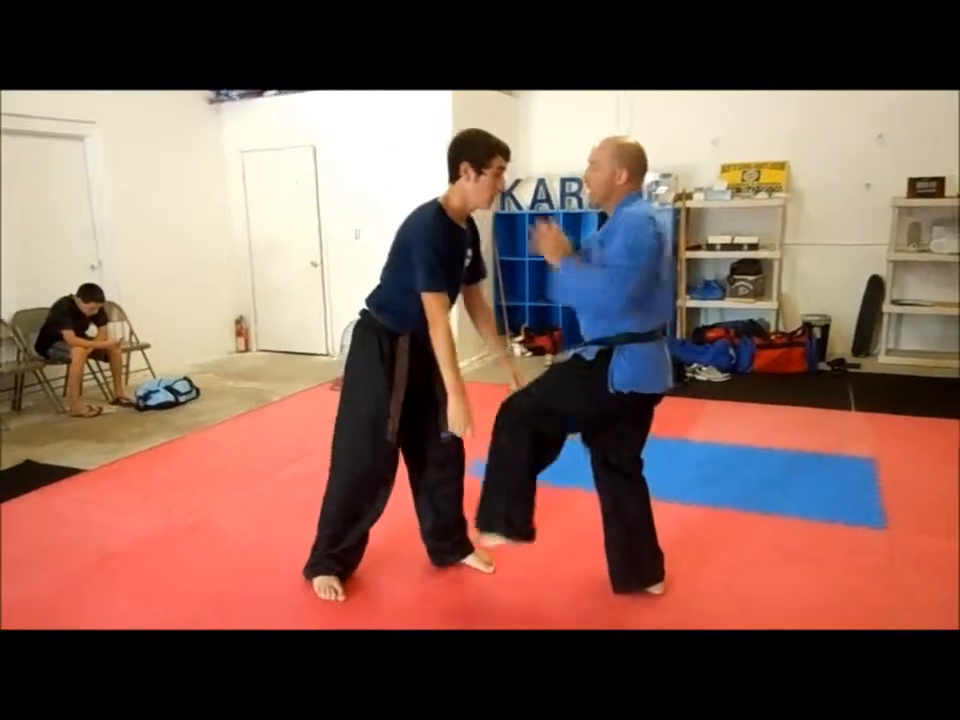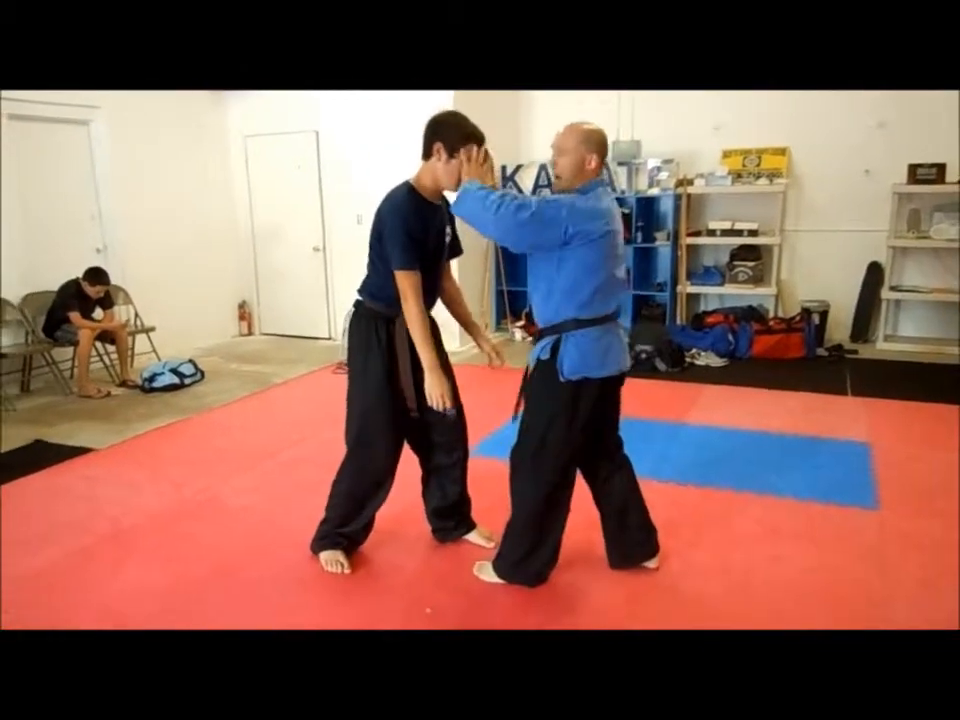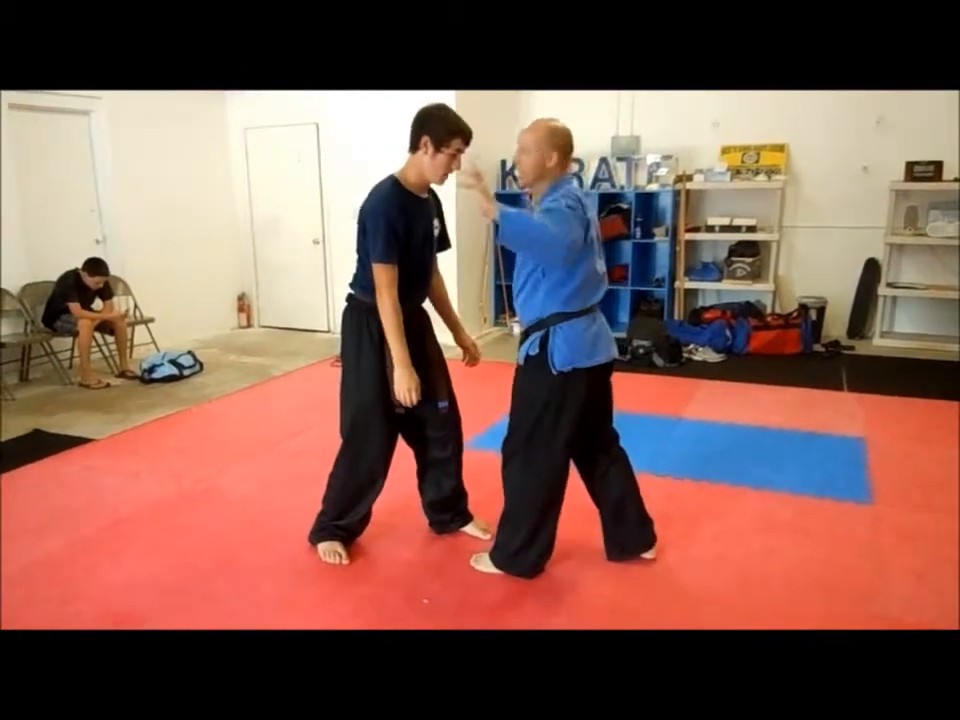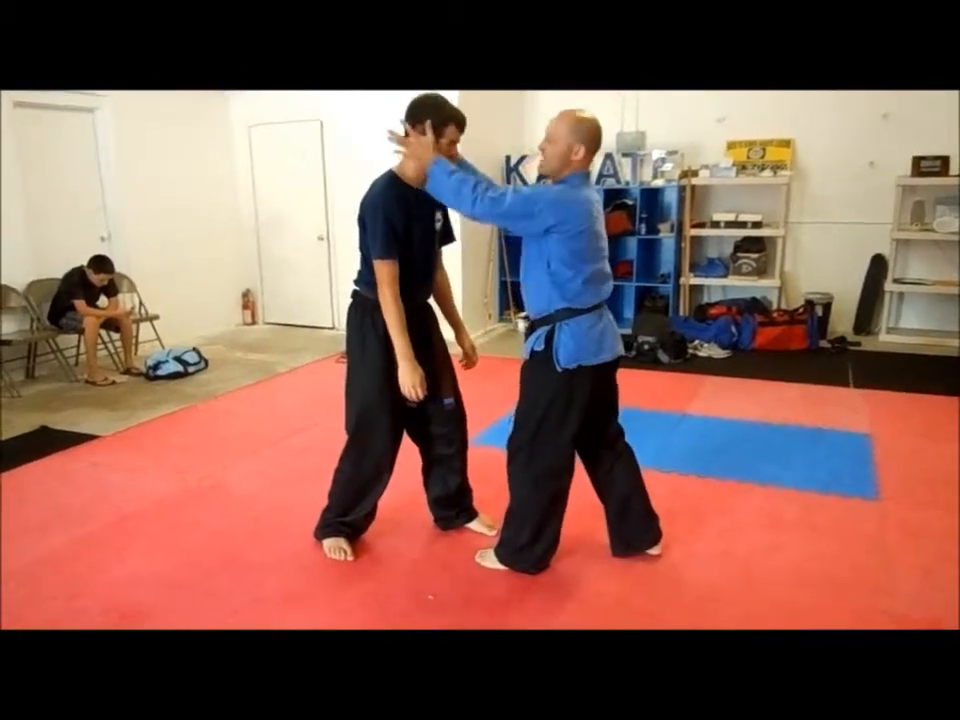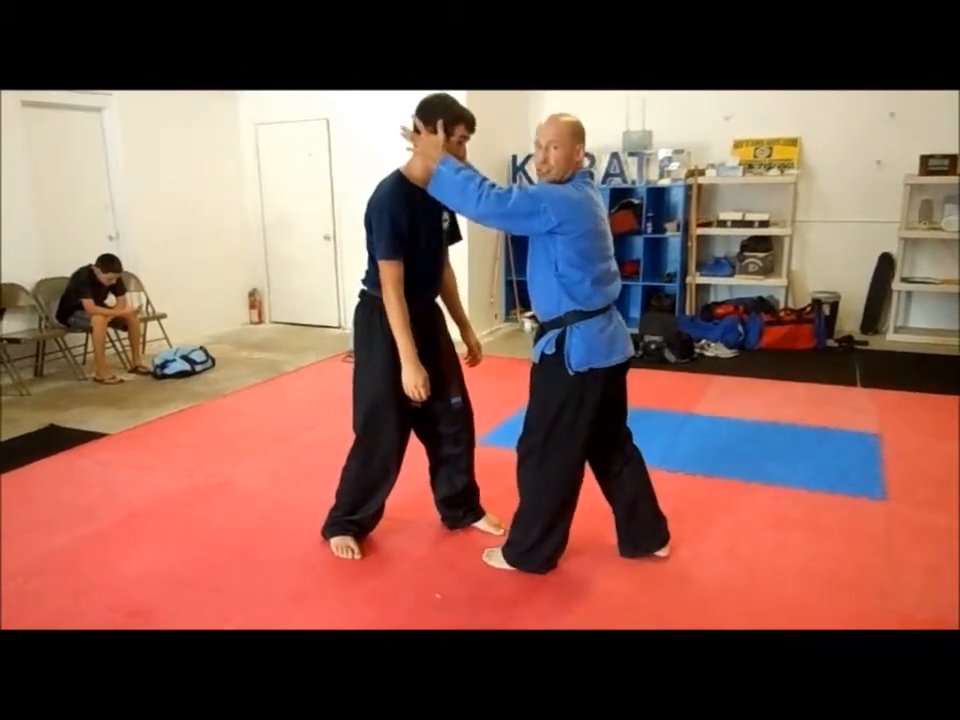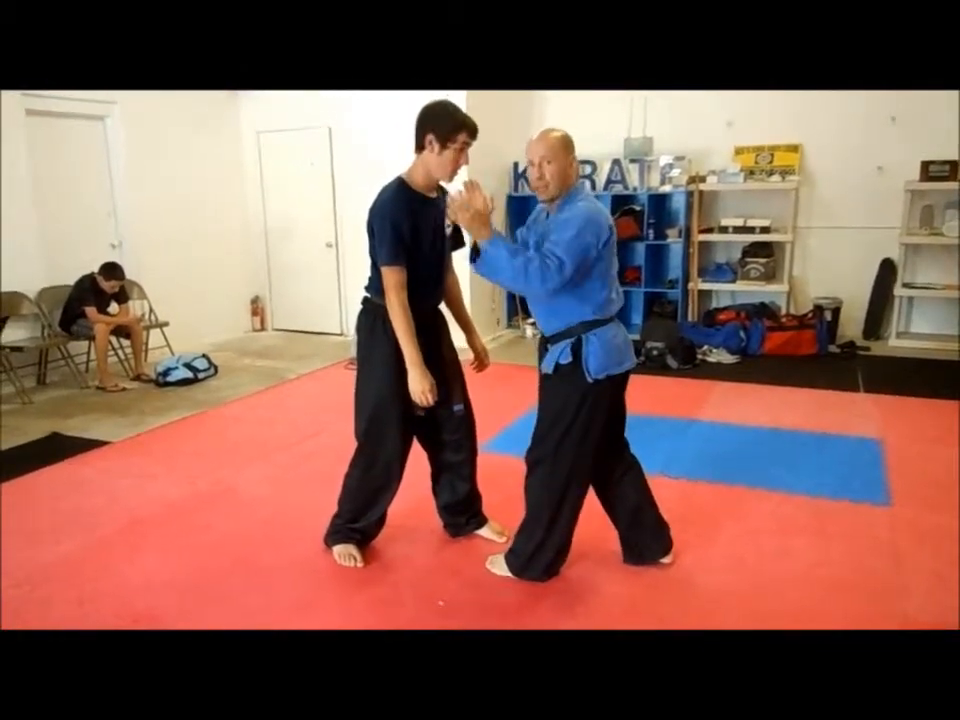
dt=0.5s
person 1, frame 1
left shoulder: (467, 229)
right shoulder: (427, 227)
left elbow: (474, 299)
right elbow: (438, 318)
left wrist: (505, 359)
right wrist: (456, 395)
left hip: (420, 348)
right hip: (380, 346)
left knee: (441, 451)
right knee: (365, 459)
left ankle: (449, 544)
right ankle: (327, 562)
person 1, frame 2
left shoulder: (442, 209)
right shoulder: (400, 208)
right elbow: (409, 296)
left wrist: (479, 336)
right wrist: (431, 370)
left hip: (416, 328)
right hip: (379, 332)
left knee: (447, 431)
right knee: (375, 443)
left ankle: (452, 521)
right ankle: (334, 537)
person 1, frame 3
left shoulder: (430, 202)
right shoulder: (385, 203)
right elbow: (385, 292)
left wrist: (459, 333)
right wrist: (402, 366)
left hip: (413, 320)
right hip: (372, 326)
left knee: (441, 423)
right knee: (369, 436)
left ankle: (449, 513)
right ankle: (332, 529)
person 1, frame 4
left shoulder: (433, 194)
right shoulder: (383, 198)
right elbow: (386, 287)
left wrist: (460, 331)
right wrist: (405, 361)
left hip: (419, 316)
right hip: (377, 323)
left knee: (446, 420)
right knee: (375, 433)
left ankle: (454, 509)
right ankle: (337, 525)
person 1, frame 5
left shoulder: (441, 194)
right shoulder: (390, 198)
right elbow: (391, 288)
left wrist: (465, 329)
right wrist: (408, 361)
left hip: (427, 316)
right hip: (384, 322)
left knee: (453, 419)
right knee: (383, 432)
left ankle: (461, 508)
right ankle: (344, 523)
person 1, frame 6
left shoulder: (442, 201)
right shoulder: (392, 205)
right elbow: (394, 293)
left wrist: (471, 334)
right wrist: (414, 368)
left hip: (430, 322)
right hip: (387, 331)
left knee: (454, 426)
right knee: (384, 439)
left ankle: (463, 515)
right ankle: (347, 532)
person 2, frame 1
left shoulder: (634, 224)
right shoulder: (629, 221)
left elbow: (615, 292)
right elbow: (611, 285)
left wrist: (560, 263)
right wrist: (567, 261)
left hip: (618, 365)
right hip: (637, 363)
left knee: (520, 417)
right knee: (619, 469)
left ankle: (506, 520)
right ankle: (641, 571)
person 2, frame 2
left shoulder: (577, 210)
right shoulder: (594, 206)
left elbow: (510, 222)
right elbow: (531, 218)
left wrist: (473, 185)
right wrist: (488, 189)
left hip: (572, 353)
right hip: (600, 348)
left knee: (539, 463)
right knee: (602, 454)
left ankle: (520, 564)
right ankle: (637, 547)
person 2, frame 3
left shoulder: (562, 202)
right shoulder: (561, 200)
left elbow: (553, 243)
right elbow: (544, 248)
left wrist: (499, 211)
right wrist: (522, 218)
left hip: (558, 347)
right hip: (587, 341)
left knee: (531, 455)
right knee: (596, 446)
left ankle: (516, 556)
right ankle: (634, 538)
person 2, frame 4
left shoulder: (558, 201)
right shoulder: (575, 197)
left elbow: (485, 202)
right elbow: (501, 198)
left wrist: (430, 160)
right wrist: (447, 160)
left hip: (564, 343)
right hip: (591, 337)
left knee: (536, 453)
right knee: (603, 441)
left ankle: (522, 551)
right ankle: (639, 533)
person 2, frame 5
left shoulder: (560, 202)
right shoulder: (577, 195)
left elbow: (488, 204)
right elbow: (507, 203)
left wrist: (439, 161)
right wrist: (449, 163)
left hip: (573, 346)
right hip: (600, 340)
left knee: (546, 454)
right knee: (609, 444)
left ankle: (528, 552)
right ankle: (646, 535)
person 2, frame 6
left shoulder: (585, 217)
right shoulder: (545, 215)
left elbow: (542, 276)
right elbow: (520, 263)
left wrist: (483, 235)
right wrist: (484, 232)
left hip: (585, 355)
right hip: (576, 351)
left knee: (554, 462)
right knee: (606, 454)
left ankle: (532, 559)
right ankle: (649, 542)
